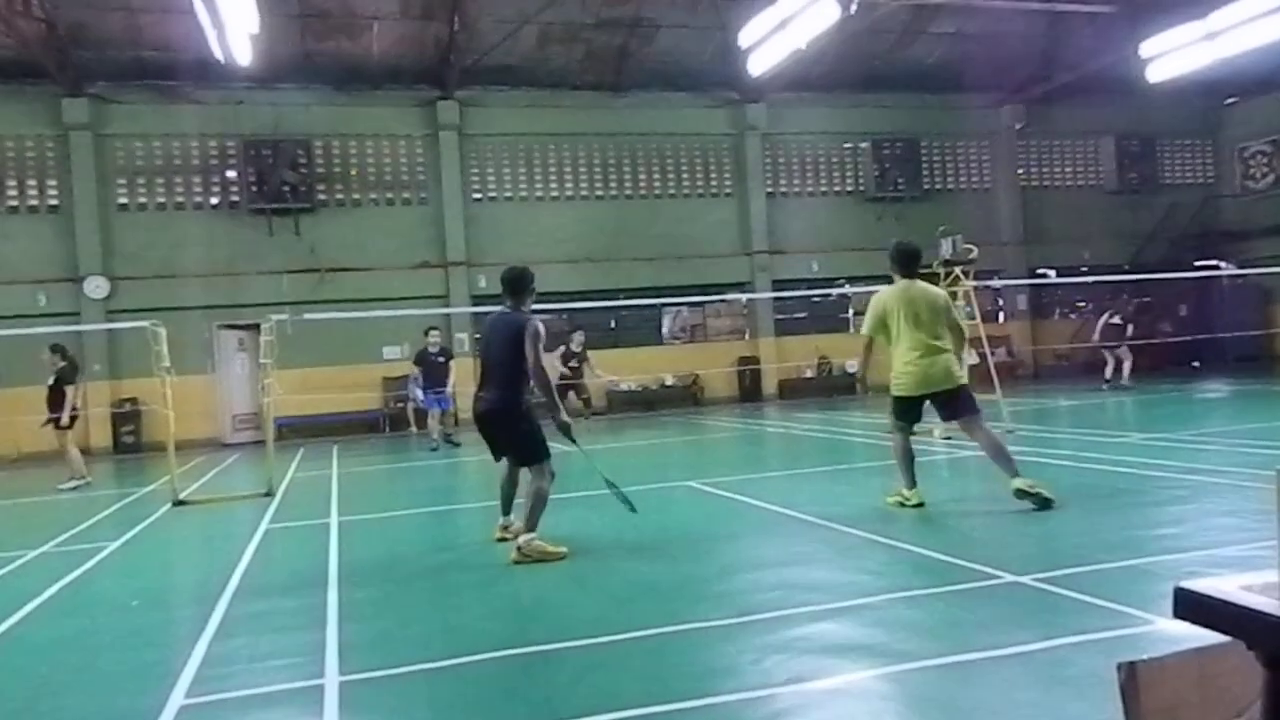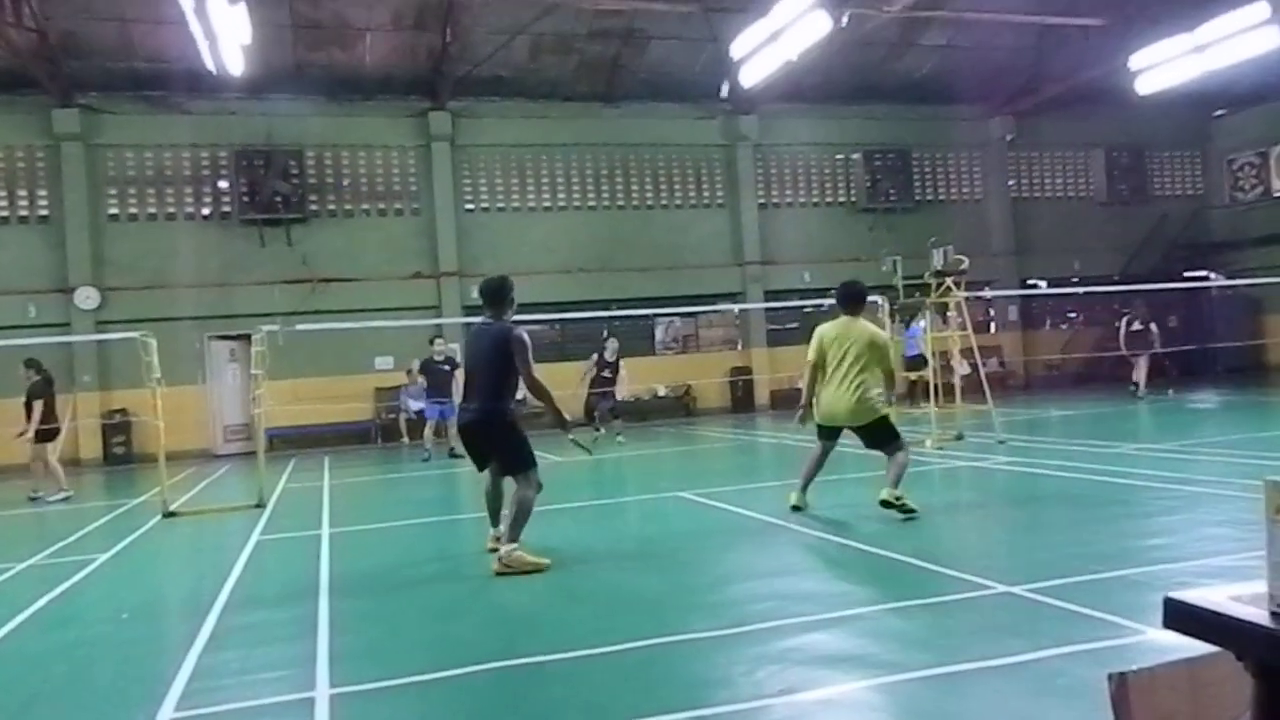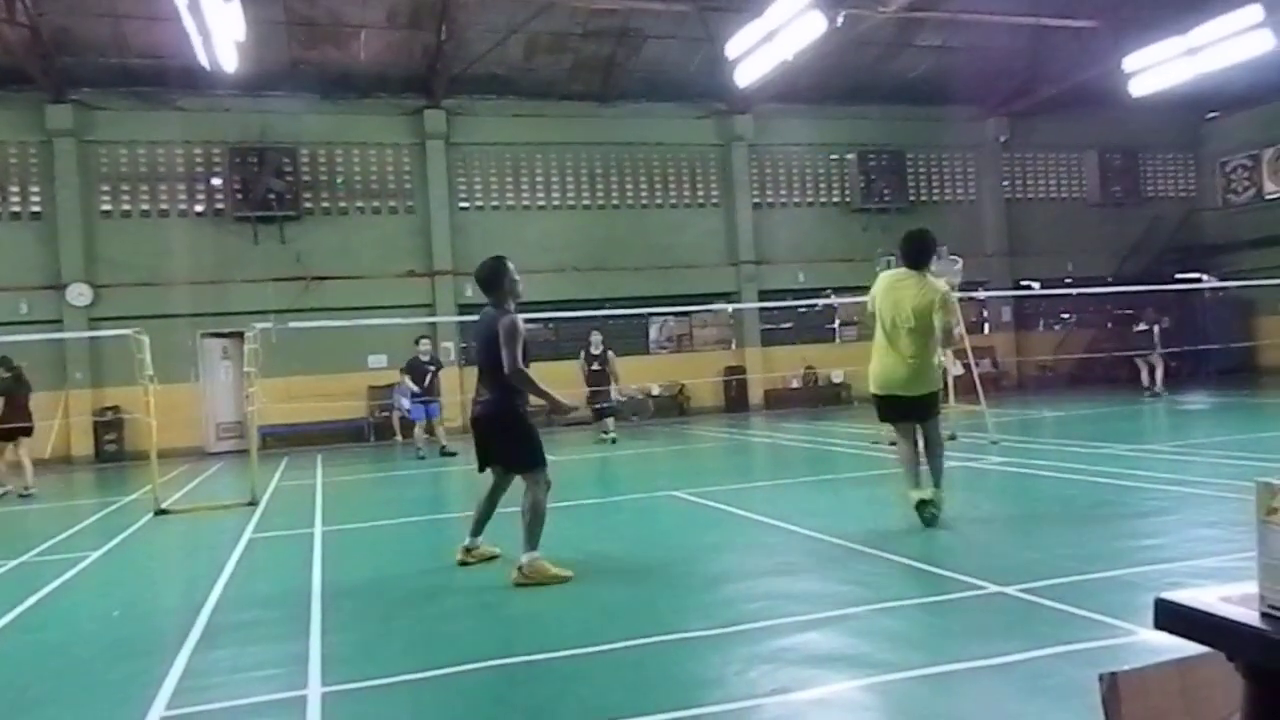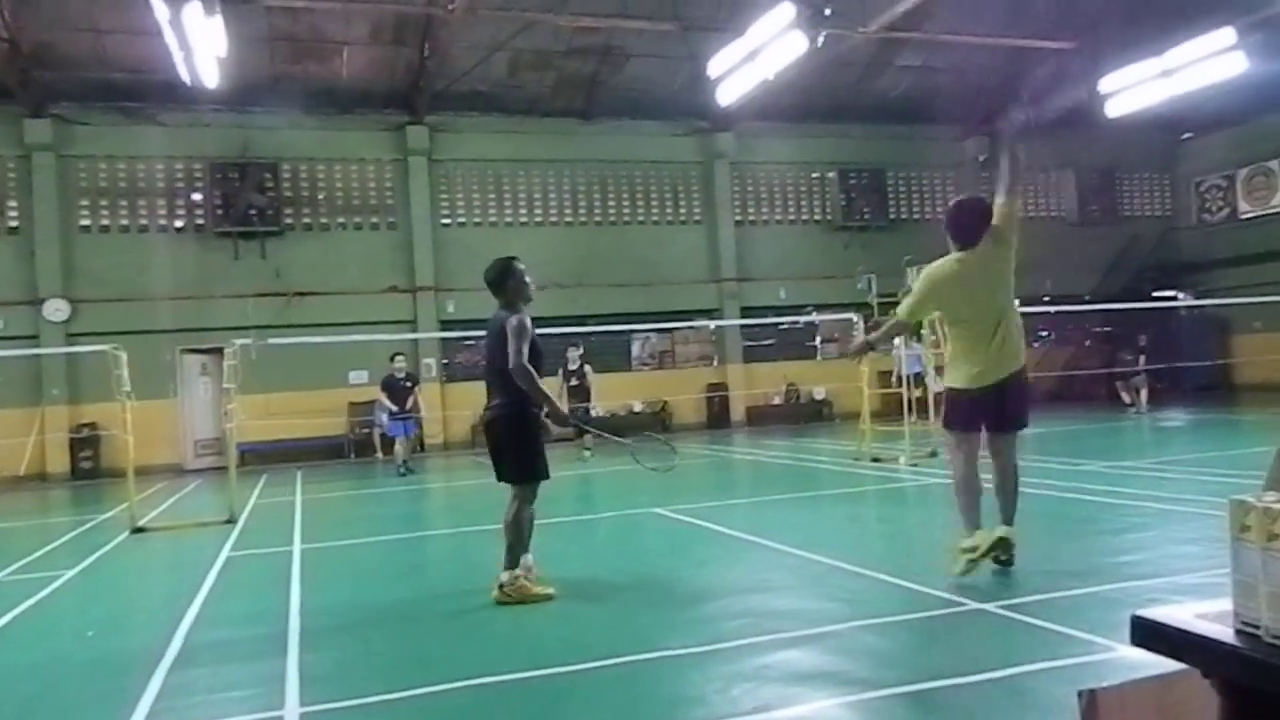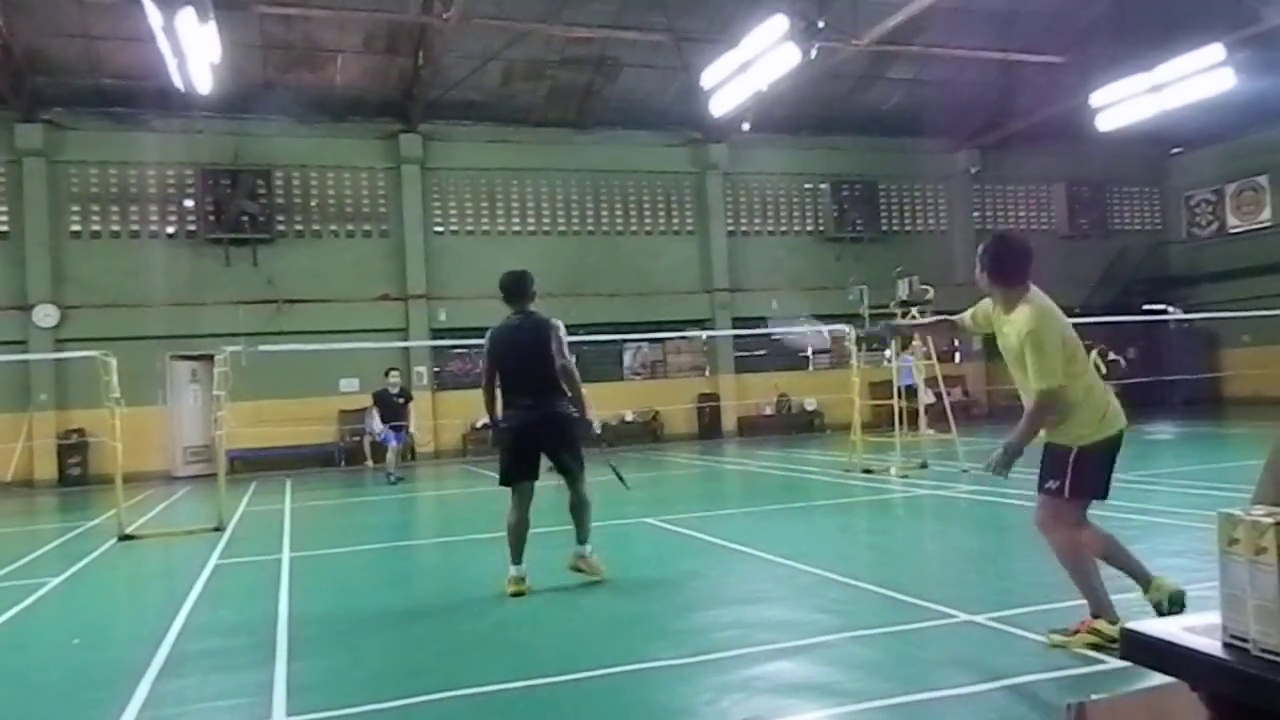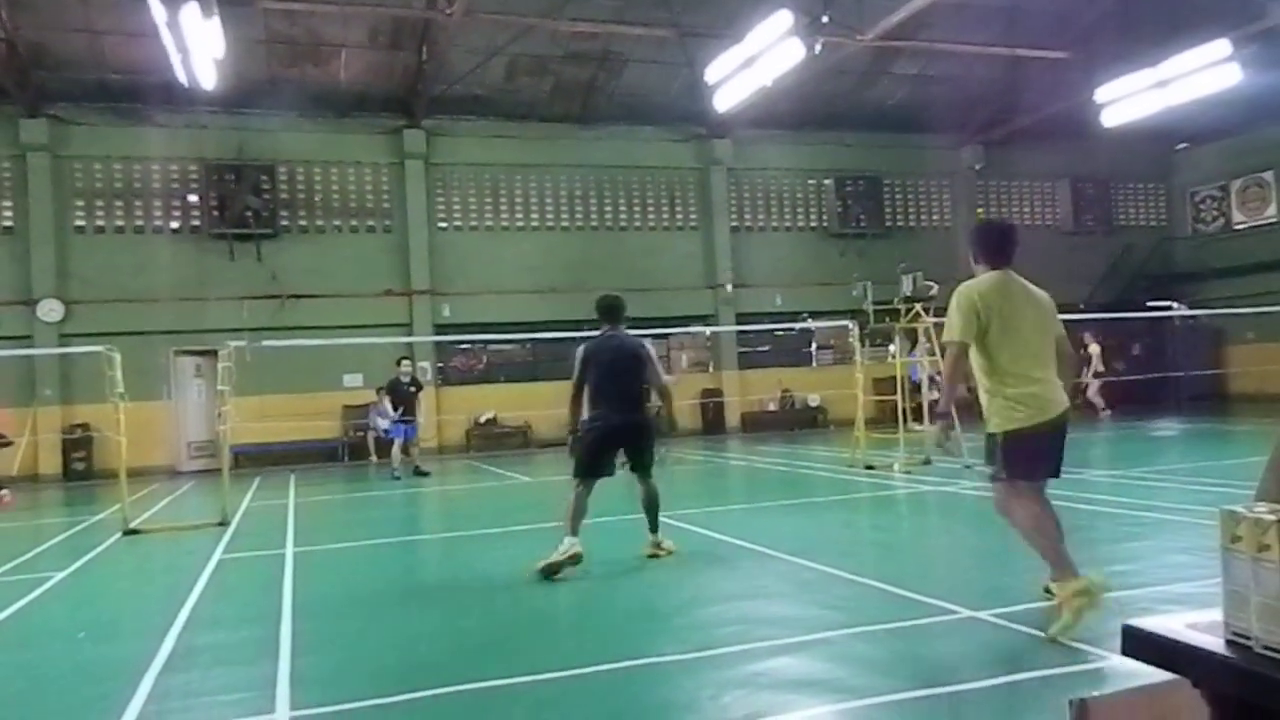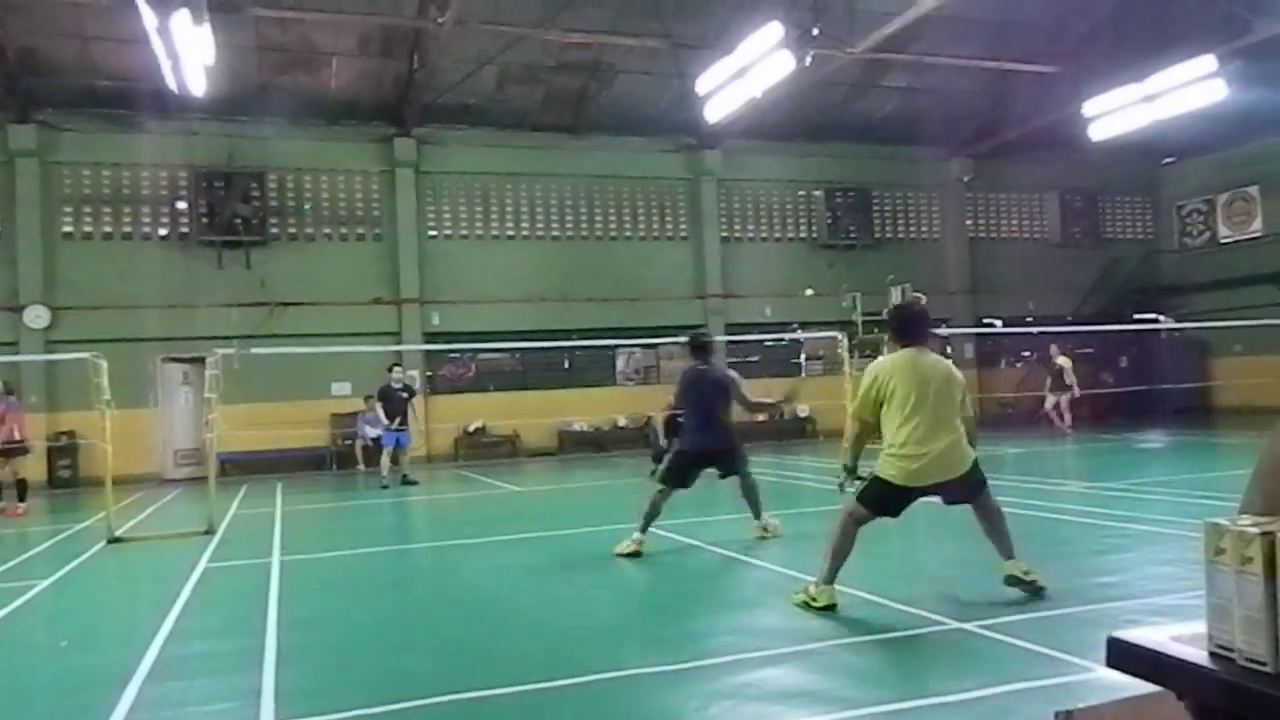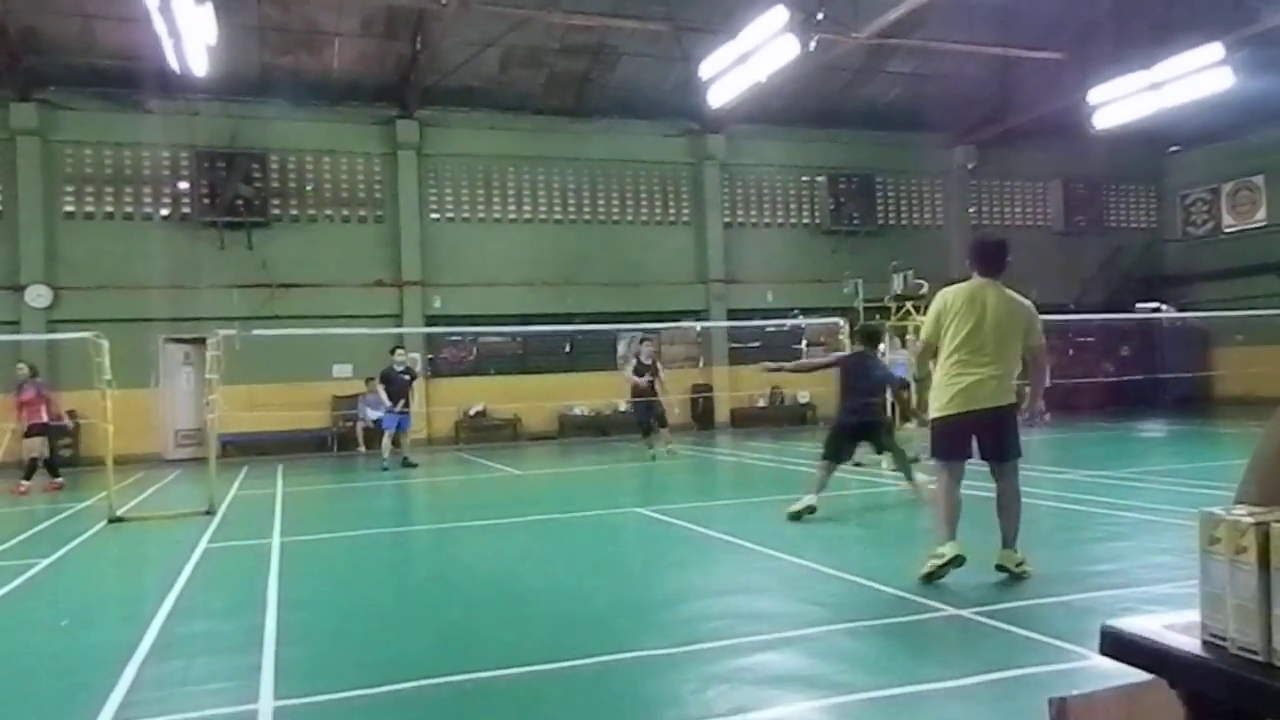
dt=0.5s
person 1, frame 1
left shoulder: (882, 298)
right shoulder: (938, 294)
left elbow: (868, 341)
right elbow: (960, 336)
left wrist: (862, 370)
right wrist: (954, 359)
left hip: (908, 377)
right hip: (947, 373)
left knee: (899, 431)
right knee: (977, 430)
left ankle: (910, 491)
right ankle: (1019, 481)
person 1, frame 2
left shoulder: (823, 331)
right shoulder: (878, 336)
left elbow: (811, 371)
right elbow: (889, 378)
left wrist: (805, 404)
right wrist: (887, 398)
left hip: (829, 406)
right hip: (863, 407)
left knee: (824, 449)
right knee: (898, 450)
left ankle: (799, 495)
right ankle: (891, 491)
person 1, frame 3
left shoulder: (884, 280)
right shoulder: (938, 292)
left elbow: (873, 309)
right elbow: (945, 340)
right wrist: (946, 338)
left hip: (884, 376)
right hip: (920, 375)
left knee: (905, 436)
right knee: (930, 431)
left ankle: (917, 493)
right ankle: (934, 491)
person 1, frame 4
left shoulder: (936, 276)
right shoulder: (999, 246)
left elbow: (902, 323)
right elbow: (1009, 191)
left wrist: (870, 342)
right wrist: (1007, 155)
left hip: (965, 376)
right hip: (1008, 369)
left knee: (963, 457)
right knee: (1003, 453)
left ankle: (975, 536)
right ankle: (1004, 531)
person 1, frame 5
left shoulder: (1031, 325)
right shoulder: (1001, 307)
left elbow: (1045, 402)
right elbow: (961, 323)
left wrist: (1009, 449)
right wrist: (915, 326)
left hip: (1085, 430)
right hip: (1075, 427)
left knee: (1055, 523)
right knee: (1068, 522)
left ankle: (1105, 622)
right ankle: (1156, 588)
person 1, frame 6
left shoulder: (971, 293)
right shoulder: (1039, 296)
left elbow: (956, 356)
right elbow: (1068, 353)
left wrist: (944, 409)
right wrist: (1058, 391)
left hip: (1013, 414)
right hip: (1051, 407)
left knee: (1015, 501)
right knee: (1030, 496)
left ankle: (1074, 584)
right ankle: (1064, 580)
person 1, frame 7
left shoulder: (881, 369)
right shoulder: (951, 372)
left elbow: (860, 425)
right elbow: (967, 423)
left wrist: (850, 464)
left hip: (901, 468)
right hip: (953, 463)
left knee: (851, 517)
right knee: (984, 503)
left ankle: (823, 587)
right ankle: (1014, 567)
person 1, frame 8
left shoulder: (947, 296)
right shoulder: (1022, 308)
left elbow: (924, 350)
right elbow: (1037, 364)
left wrist: (928, 378)
right wrist: (1034, 401)
left hip: (949, 399)
right hip: (998, 400)
left knee: (948, 477)
right knee: (1007, 478)
left ankle: (947, 546)
right ankle: (1009, 553)
person 2, frame 1
left shoulder: (491, 323)
right shoulder: (530, 325)
right elbow: (536, 368)
right wrist: (558, 411)
left hip: (484, 405)
right hip: (510, 406)
left knee: (513, 461)
right knee: (542, 471)
left ankle: (506, 523)
right ankle: (527, 541)
person 2, frame 2
left shoulder: (473, 334)
right shoulder: (514, 335)
right elbow: (530, 381)
right wrist: (557, 413)
left hip: (468, 417)
right hip: (495, 416)
left knee: (495, 472)
right knee: (529, 482)
left ankle: (497, 534)
right ankle: (509, 550)
person 2, frame 3
left shoulder: (486, 319)
right shoulder: (508, 321)
right elbow: (514, 371)
right wrist: (552, 400)
left hip: (486, 409)
right hip: (504, 411)
left knee: (501, 480)
right knee: (539, 480)
left ankle: (471, 545)
right ankle: (530, 562)
person 2, frame 4
left shoulder: (497, 321)
right shoulder: (518, 321)
right elbow: (519, 368)
right wrist: (552, 404)
left hip: (499, 414)
right hip: (517, 415)
left knee: (522, 493)
right knee: (524, 495)
left ankle: (521, 562)
right ankle: (510, 580)
person 2, frame 5
left shoulder: (495, 336)
right shoulder: (550, 327)
left elbow: (489, 384)
right elbow: (566, 367)
left wrist: (494, 420)
right wrist: (581, 406)
left hip: (516, 422)
right hip: (556, 416)
left knee: (520, 499)
right knee: (576, 483)
left ankle: (516, 573)
right ankle: (583, 551)
person 2, frame 6
left shoulder: (586, 350)
right shoulder: (639, 346)
left elbow: (577, 393)
right elbow: (660, 386)
left wrist: (575, 429)
right wrist: (669, 415)
left hip: (602, 423)
right hip: (637, 422)
left knee: (582, 487)
right knee: (645, 479)
left ankle: (570, 545)
right ankle: (655, 540)
person 2, frame 7
left shoulder: (685, 377)
right shoulder: (727, 377)
left elbow: (676, 407)
right elbow: (750, 406)
right wrist: (780, 402)
left hip: (691, 445)
right hip: (724, 443)
left knee: (662, 490)
right knee: (745, 476)
left ankle: (637, 539)
right ankle: (761, 523)
person 2, frame 8
left shoulder: (845, 358)
right shoulder: (884, 369)
left elbow: (810, 365)
left wrist: (778, 367)
left hip: (848, 421)
right hip: (876, 420)
left knee: (827, 463)
right knee: (894, 448)
right ankle: (911, 484)
